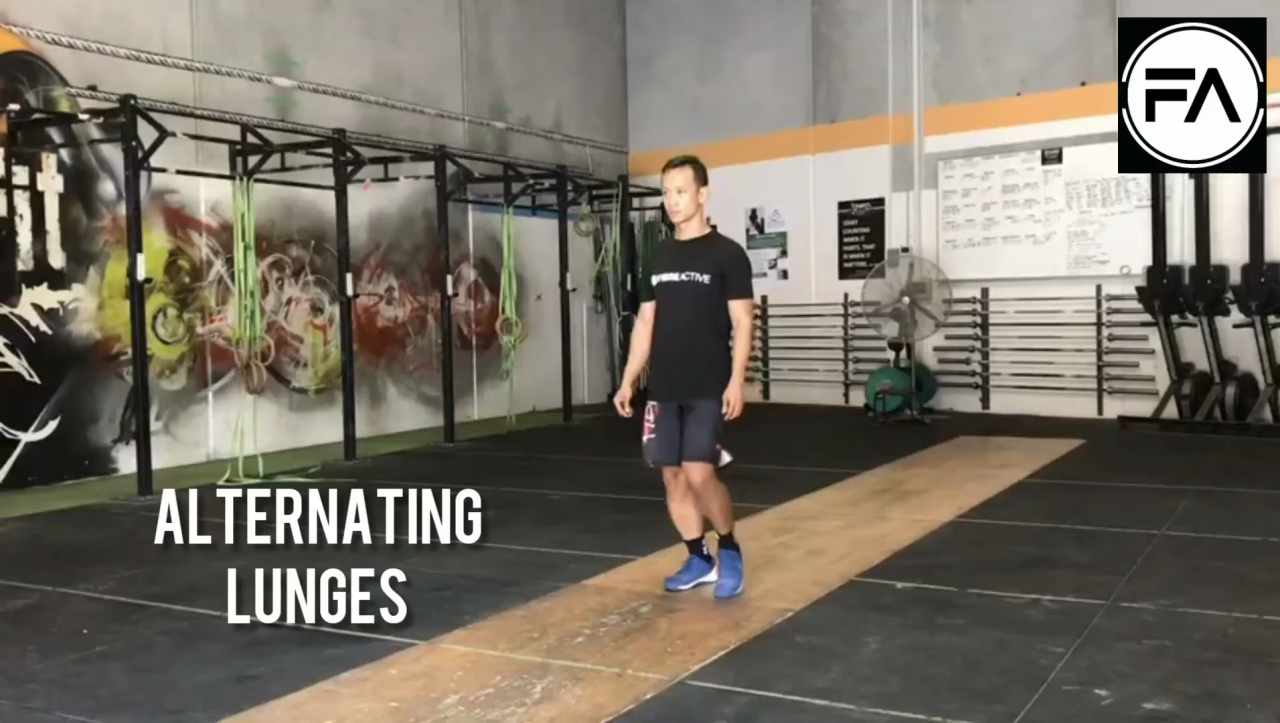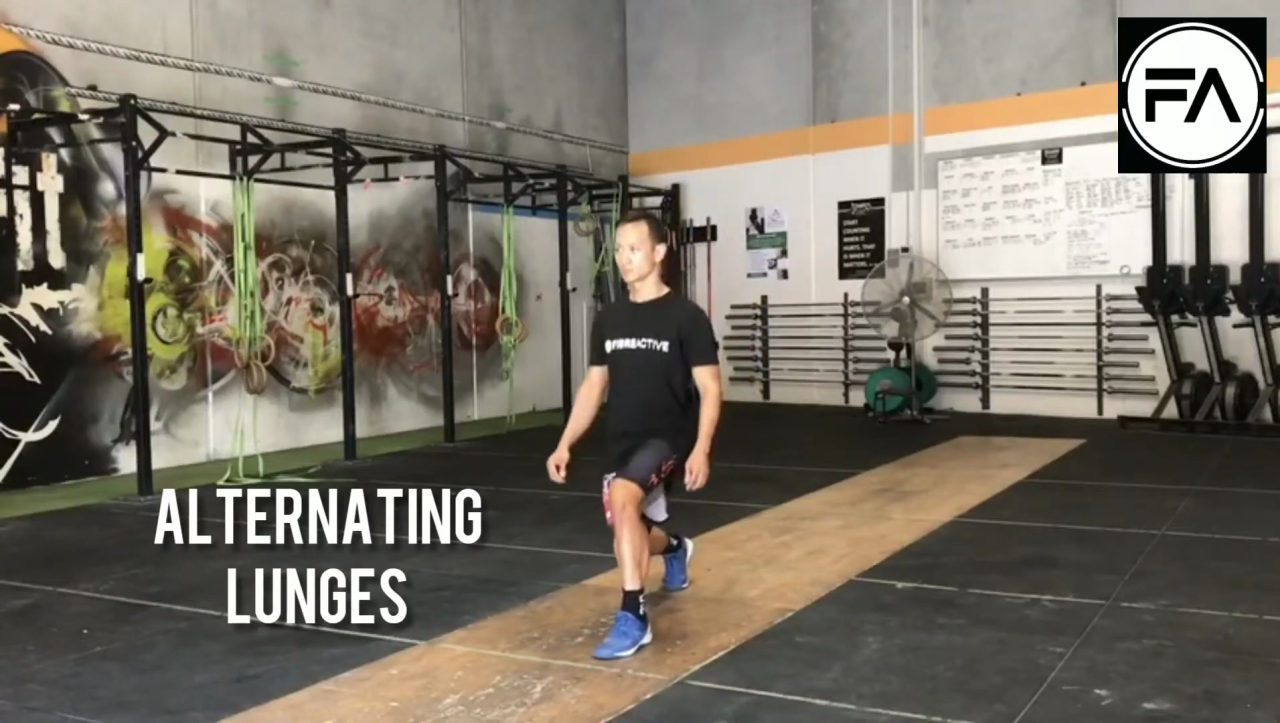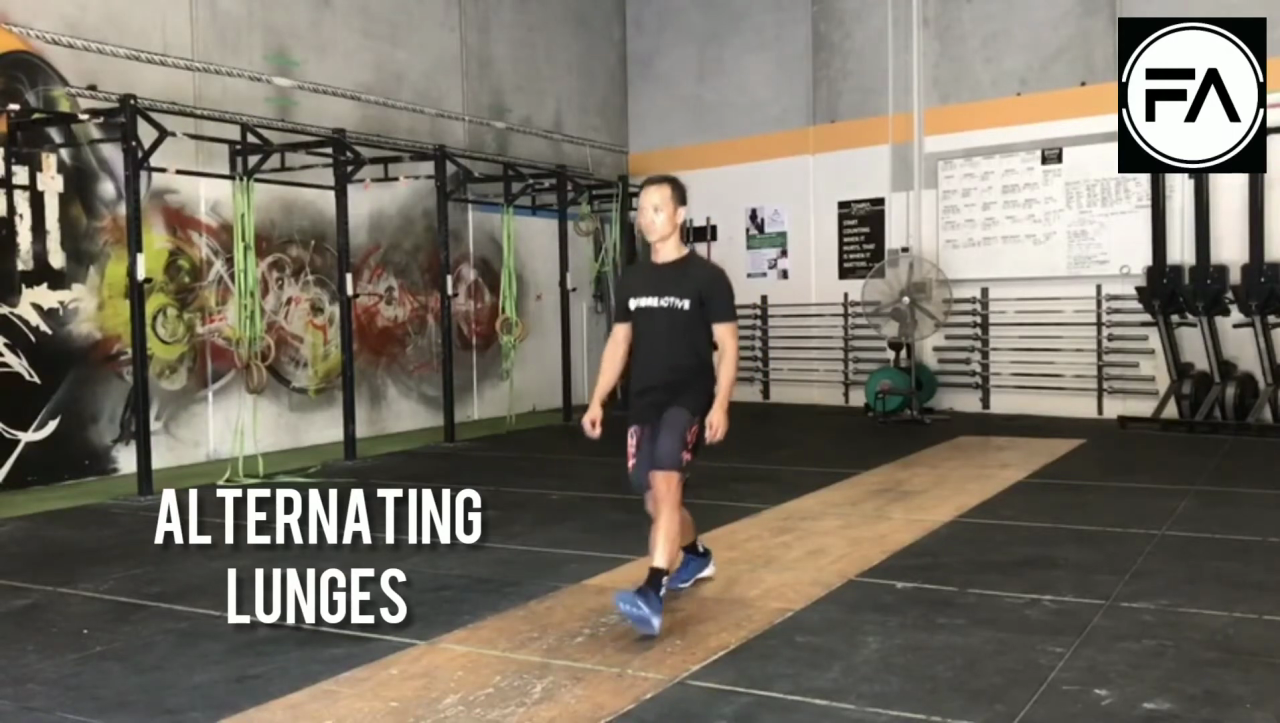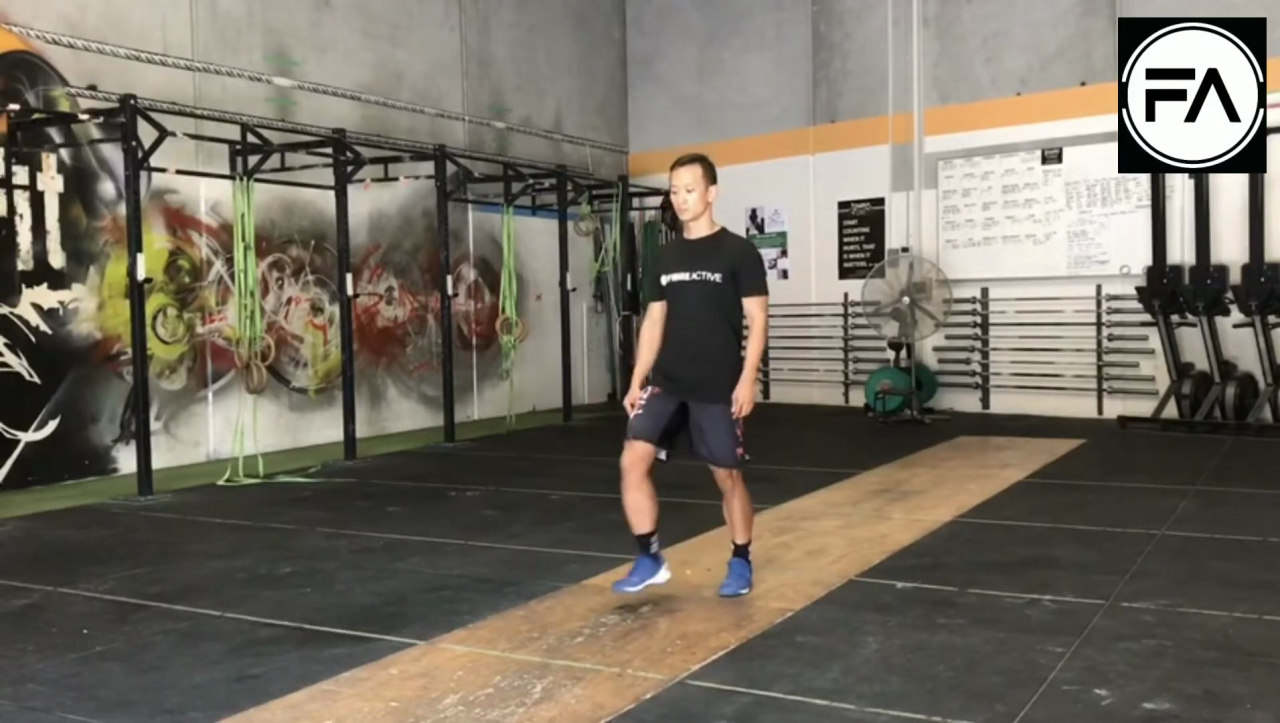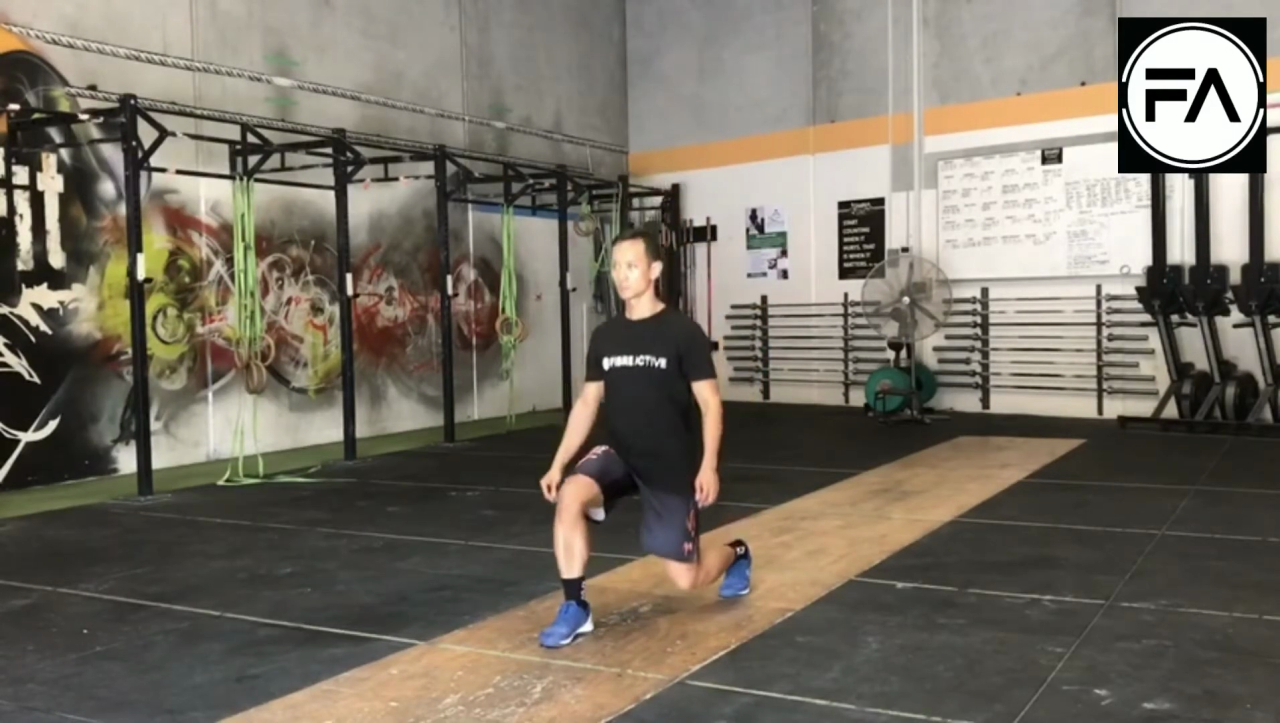
dt=1s
person 1, frame 1
left shoulder: (726, 253)
right shoulder: (659, 256)
left elbow: (743, 322)
right elbow: (646, 322)
left wrist: (737, 381)
right wrist: (628, 380)
left hip: (708, 385)
right hip: (664, 386)
left knee: (698, 471)
right knee: (672, 475)
left ankle: (728, 549)
right ankle: (700, 559)
person 1, frame 2
left shoulder: (686, 317)
right shoulder: (608, 319)
left elbow: (710, 389)
right elbow: (593, 385)
left wrist: (701, 449)
right wrist: (565, 444)
left hip: (669, 439)
right hip: (623, 445)
left knee: (620, 497)
right knee: (632, 540)
left ankle: (633, 618)
right ankle: (674, 547)
person 1, frame 3
left shoulder: (706, 276)
right shoulder: (632, 279)
left elbow: (727, 345)
right elbow: (619, 342)
left wrist: (720, 405)
right wrist: (597, 401)
left hip: (688, 399)
right hip: (644, 402)
left knee: (663, 483)
right knee: (657, 497)
left ankle: (653, 594)
right ankle: (696, 555)
person 1, frame 4
left shoulder: (738, 252)
right shoulder: (666, 256)
left elbow: (757, 321)
right elbow: (654, 321)
left wrist: (747, 380)
right wrist: (637, 381)
left hip: (718, 387)
right hip: (667, 379)
left knee: (728, 477)
right knee: (633, 460)
left ankle: (740, 561)
right ankle: (649, 557)
person 1, frame 5
left shoulder: (683, 332)
right shoulder: (604, 336)
left elbow: (709, 402)
right elbow: (587, 402)
left wrist: (709, 465)
right wrist: (557, 464)
left hip: (671, 464)
right hip: (619, 454)
left knee: (686, 576)
right knee: (570, 497)
left ankle: (736, 553)
right ankle: (574, 608)
